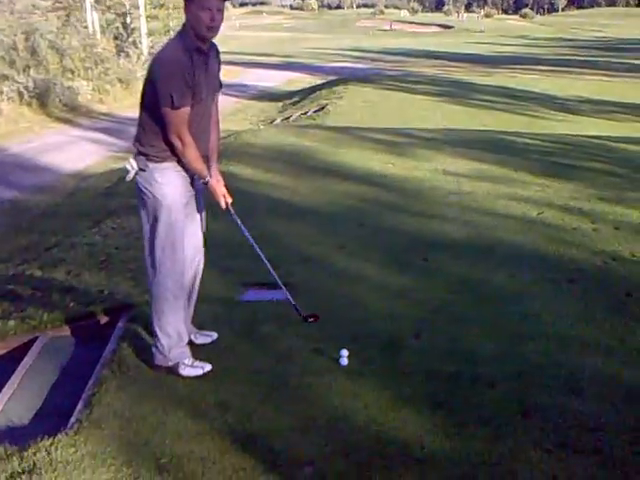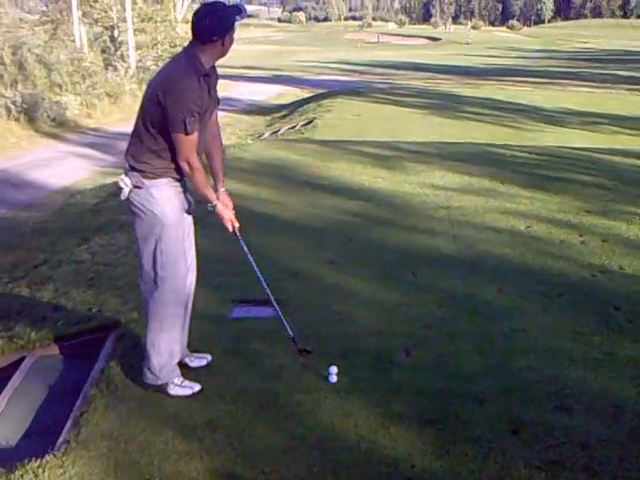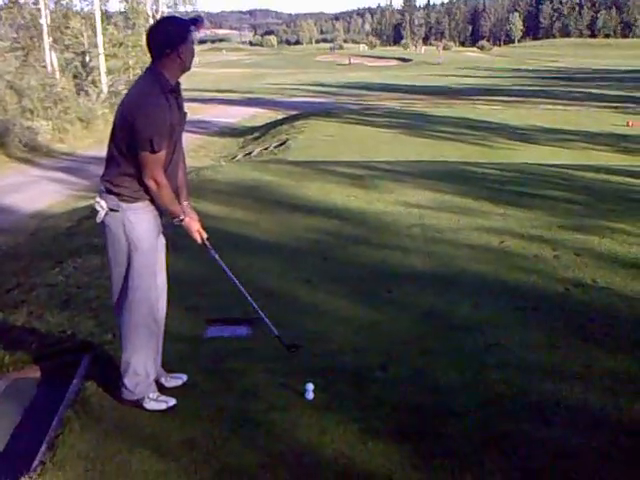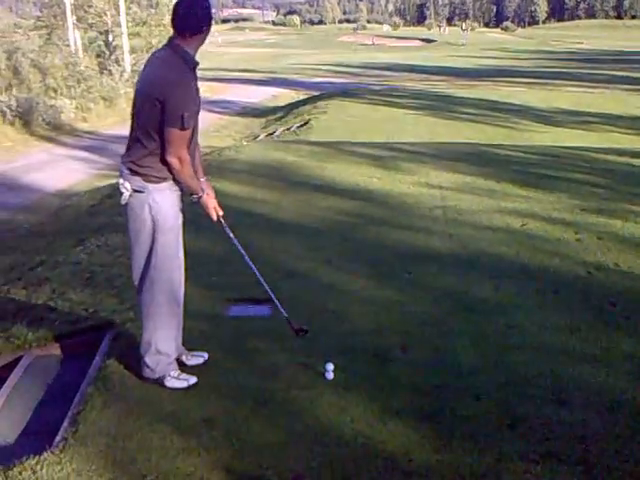
dt=1s
person 1, frame 1
left shoulder: (211, 54)
right shoulder: (171, 61)
right elbow: (178, 136)
left wrist: (214, 168)
right wrist: (208, 180)
left hip: (188, 168)
right hip: (162, 170)
left knee: (192, 256)
right knee: (171, 262)
left ankle: (181, 326)
right ankle: (169, 350)
person 1, frame 2
left shoulder: (207, 73)
right shoulder: (181, 83)
left elbow: (211, 131)
right elbow: (187, 159)
left wrist: (221, 188)
right wrist: (215, 202)
left hip: (172, 182)
right hip: (153, 186)
left knee: (182, 273)
right knee: (170, 279)
left ankle: (175, 350)
right ankle: (160, 371)
person 1, frame 3
left shoulder: (170, 89)
right shoulder: (149, 102)
left elbow: (176, 150)
right elbow: (152, 177)
left wrist: (185, 203)
right wrist: (182, 217)
left hip: (147, 205)
right hip: (130, 208)
left knee: (154, 294)
right knee: (141, 298)
left ankle: (151, 369)
right ankle: (137, 385)
person 1, frame 4
left shoulder: (166, 59)
right shoulder: (180, 81)
right elbow: (175, 156)
left wrist: (202, 180)
right wrist: (200, 193)
left hip: (155, 181)
right hip: (152, 186)
left knee: (170, 274)
right knee: (160, 277)
left ankle: (170, 347)
right ankle: (158, 363)
